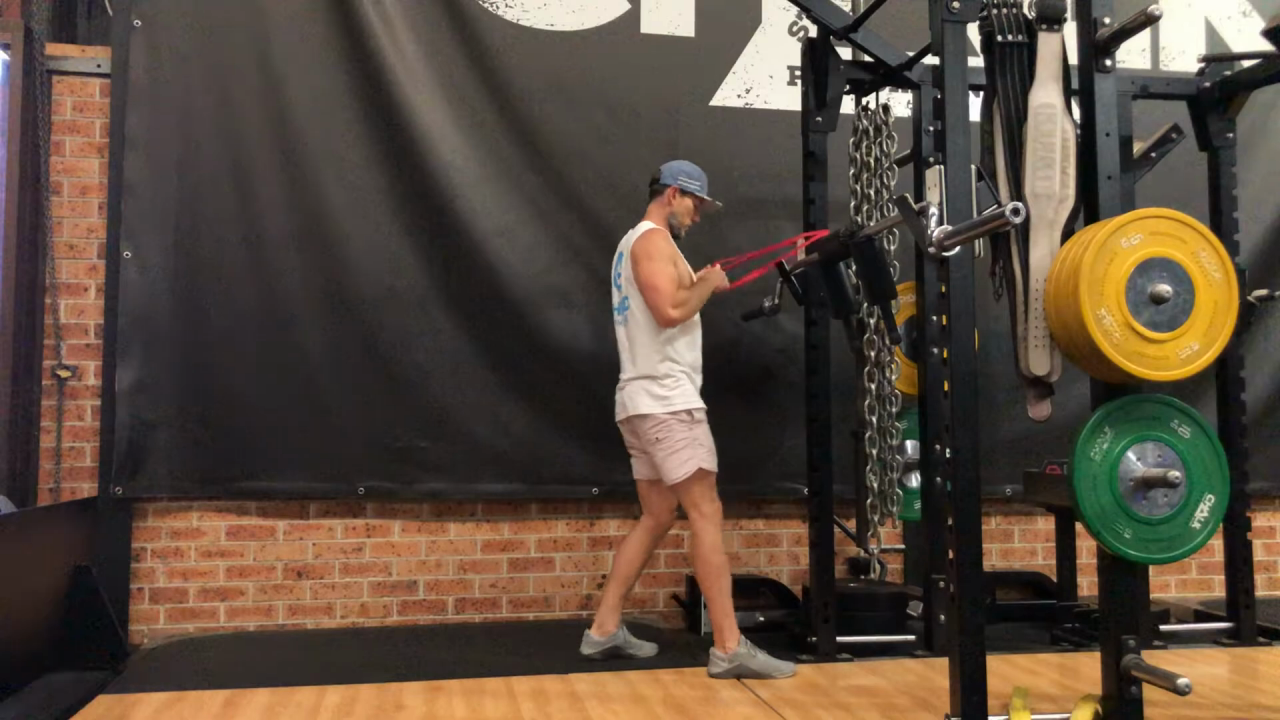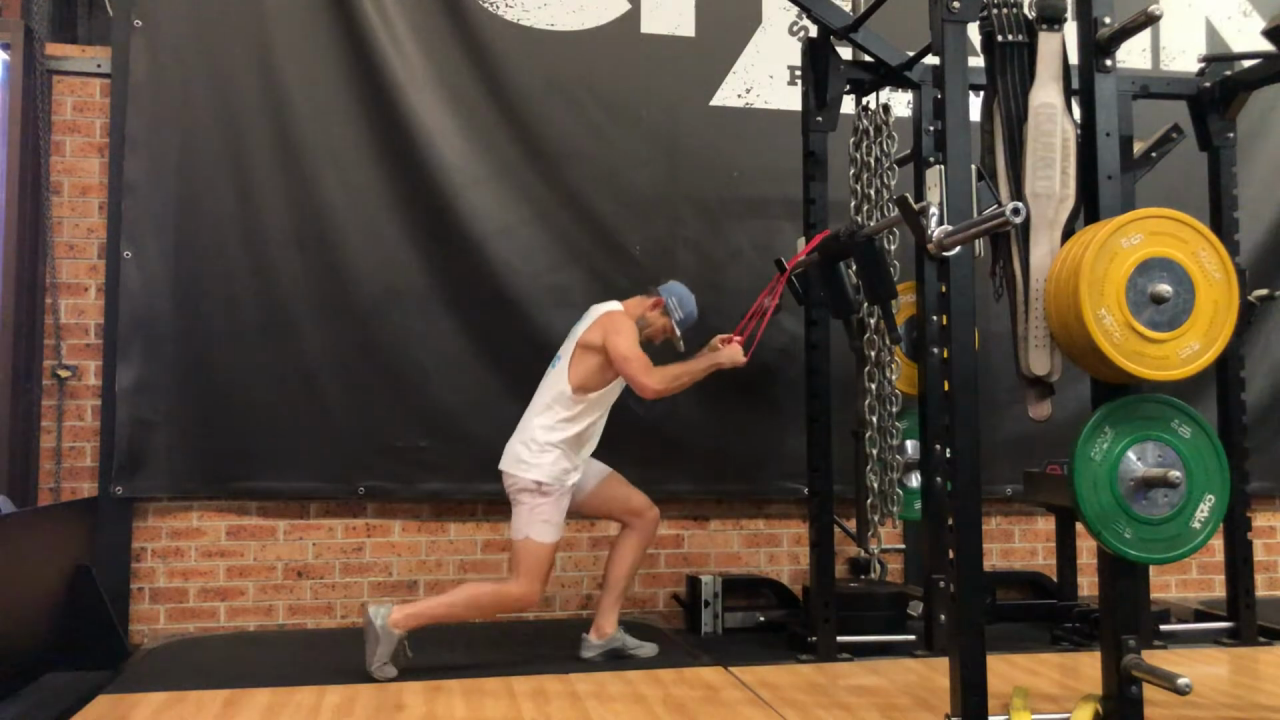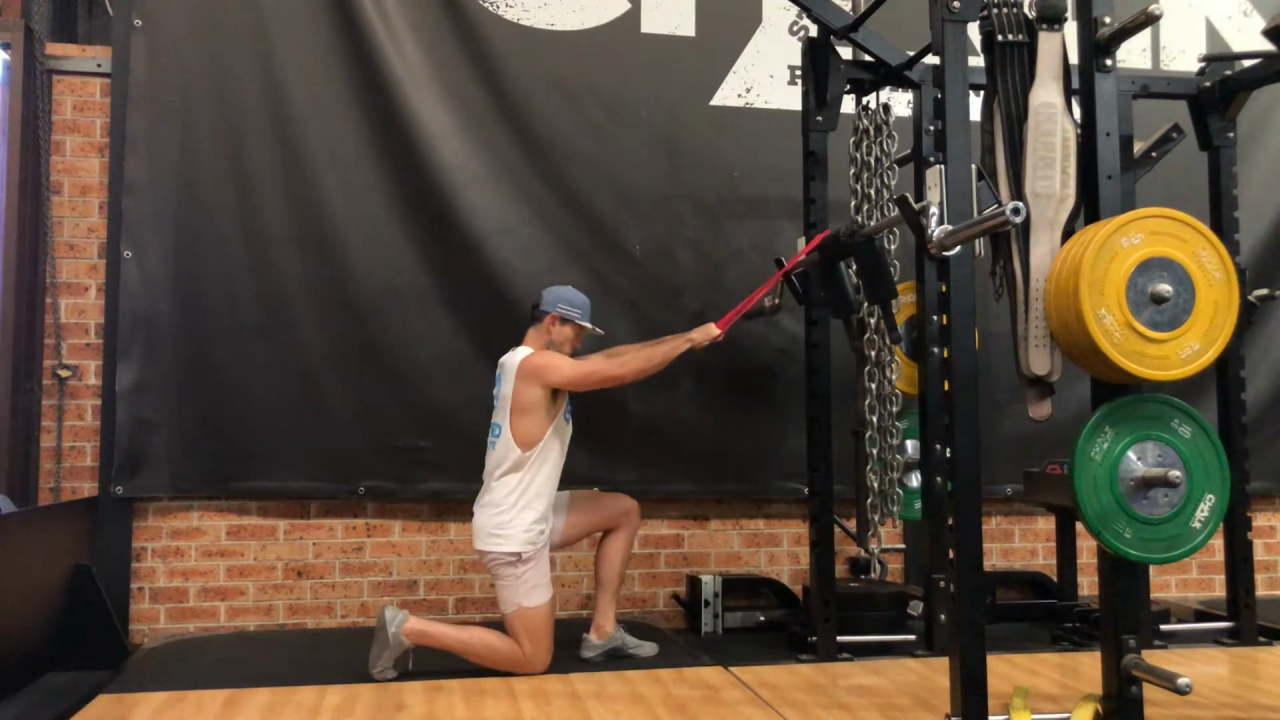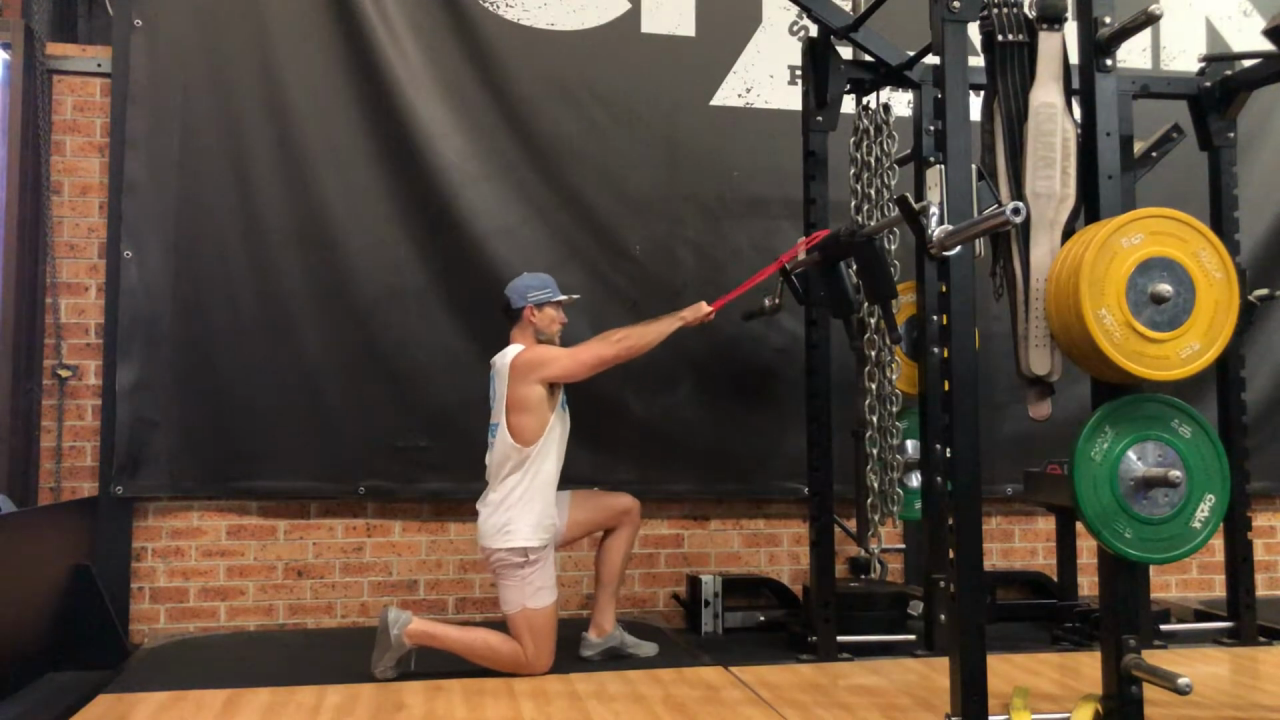
dt=0.7s
person 1, frame 1
left shoulder: (633, 243)
right shoulder: (653, 239)
right elbow: (671, 311)
left wrist: (697, 284)
right wrist: (706, 285)
left hip: (643, 403)
right hip: (667, 402)
left knee: (657, 518)
right knee: (706, 514)
left ankle: (604, 630)
right ankle: (730, 648)
person 1, frame 2
left shoulder: (611, 323)
right shoulder: (615, 321)
left elbow: (649, 377)
right elbow: (650, 385)
left wrist: (706, 355)
right wrist: (716, 362)
left hip: (564, 461)
right hip: (539, 465)
left knee: (644, 516)
right knee: (525, 589)
left ankle: (603, 632)
right ankle: (393, 619)
person 1, frame 3
left shoulder: (527, 362)
right shoulder: (536, 365)
left elbow: (607, 357)
right elbow: (621, 370)
left wrist: (678, 339)
right wrist: (689, 340)
left hip: (527, 516)
right hip: (513, 535)
left knee: (625, 511)
right knee: (532, 660)
left ankle: (603, 632)
right ankle: (407, 628)
person 1, frame 4
left shoulder: (521, 360)
right shoulder: (530, 362)
left elbow: (602, 342)
right elbow: (617, 350)
left wrist: (675, 318)
right wrist: (682, 318)
left hip: (531, 514)
right hip: (517, 533)
left knee: (625, 510)
right knee: (534, 661)
left ankle: (602, 632)
right ankle: (409, 629)
